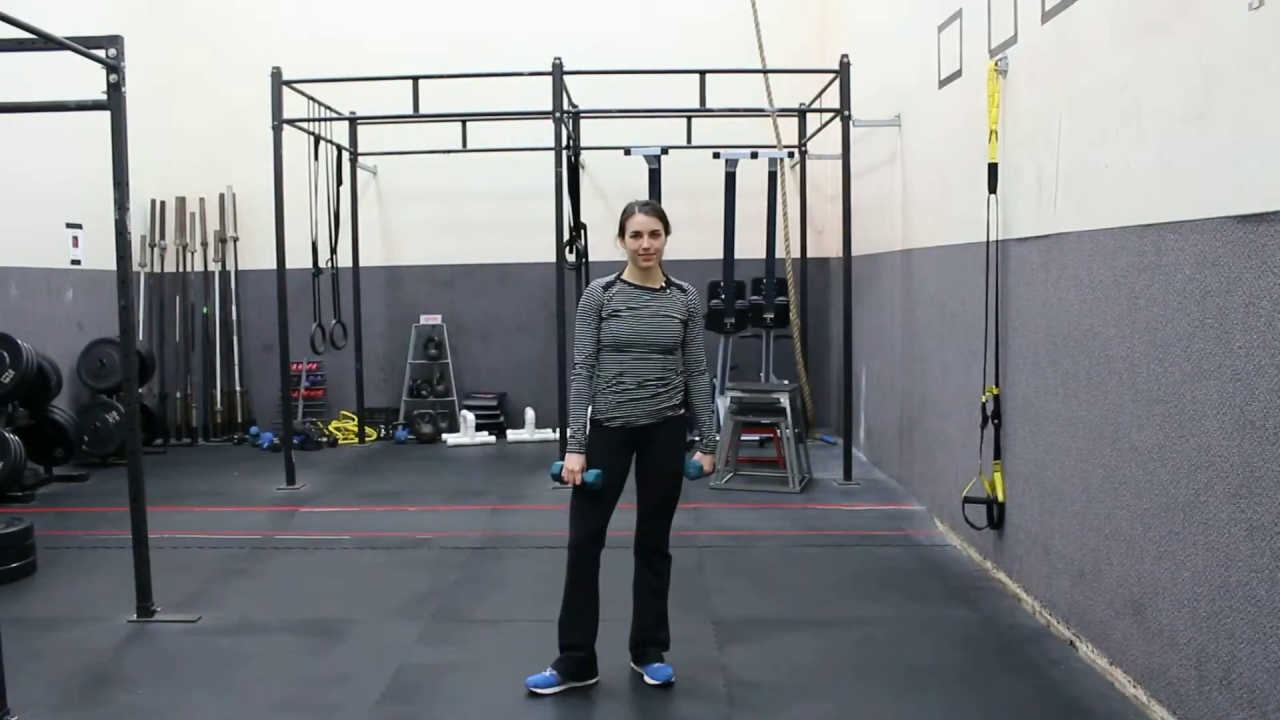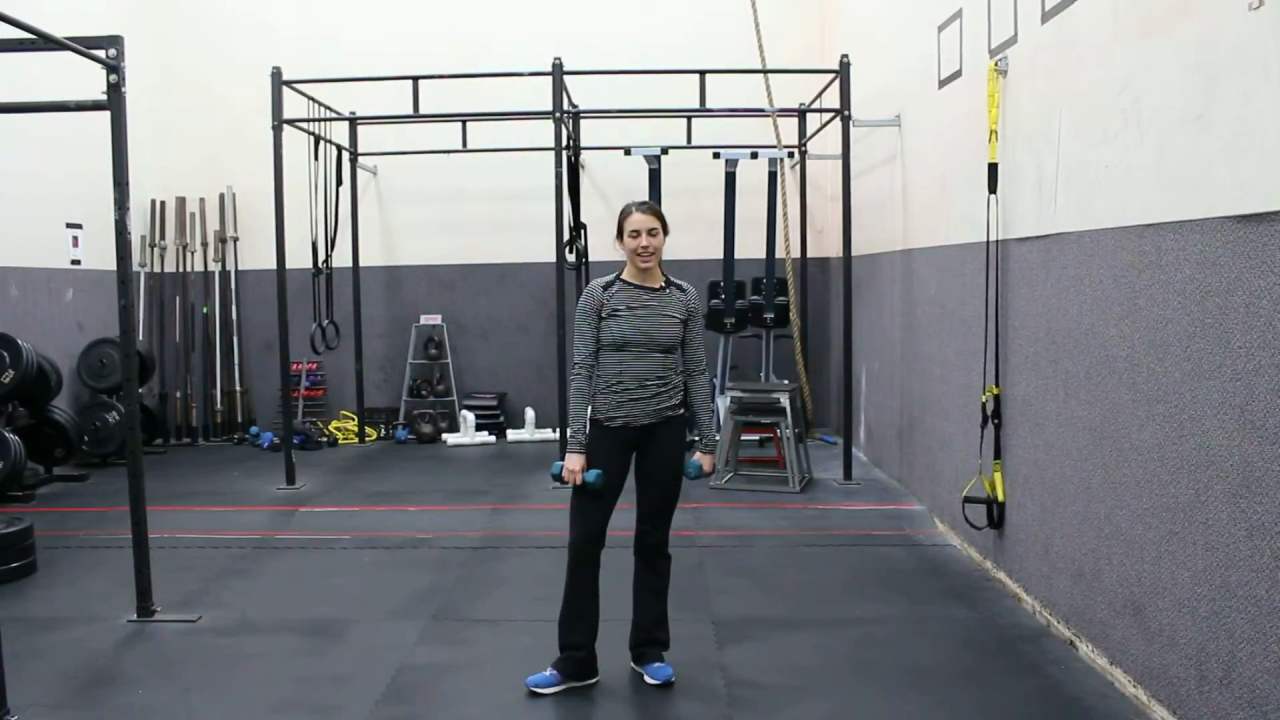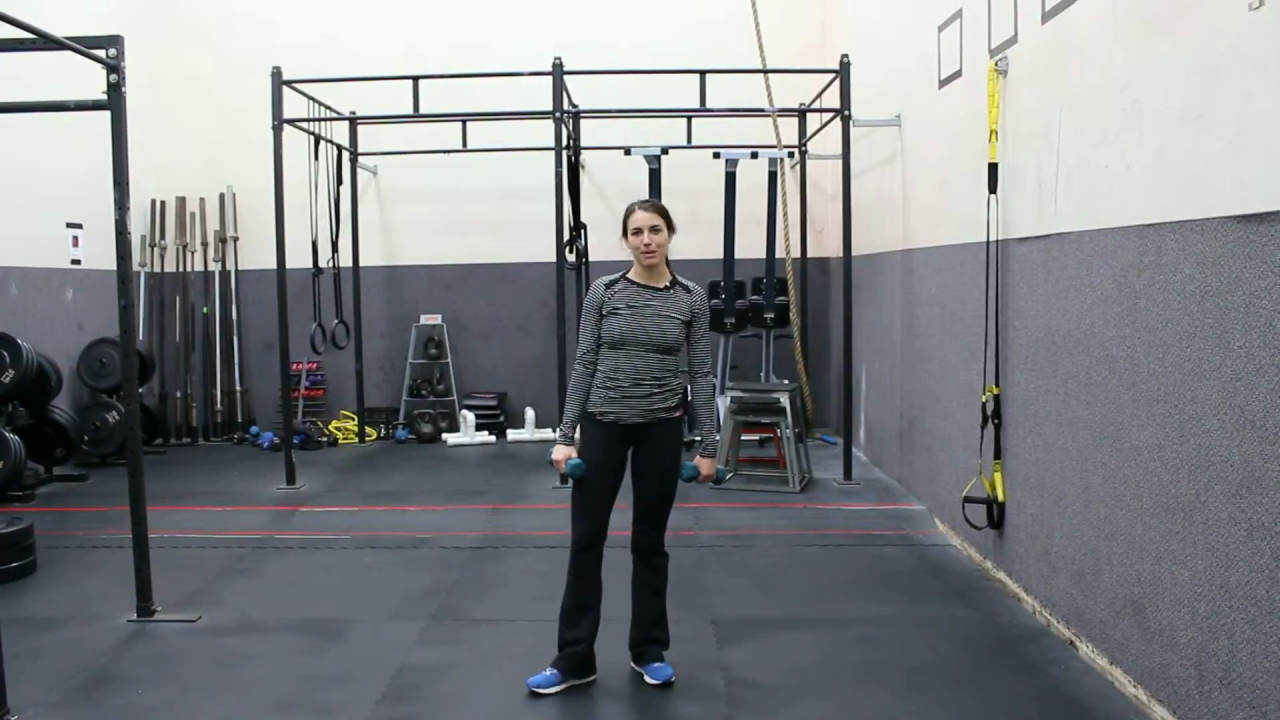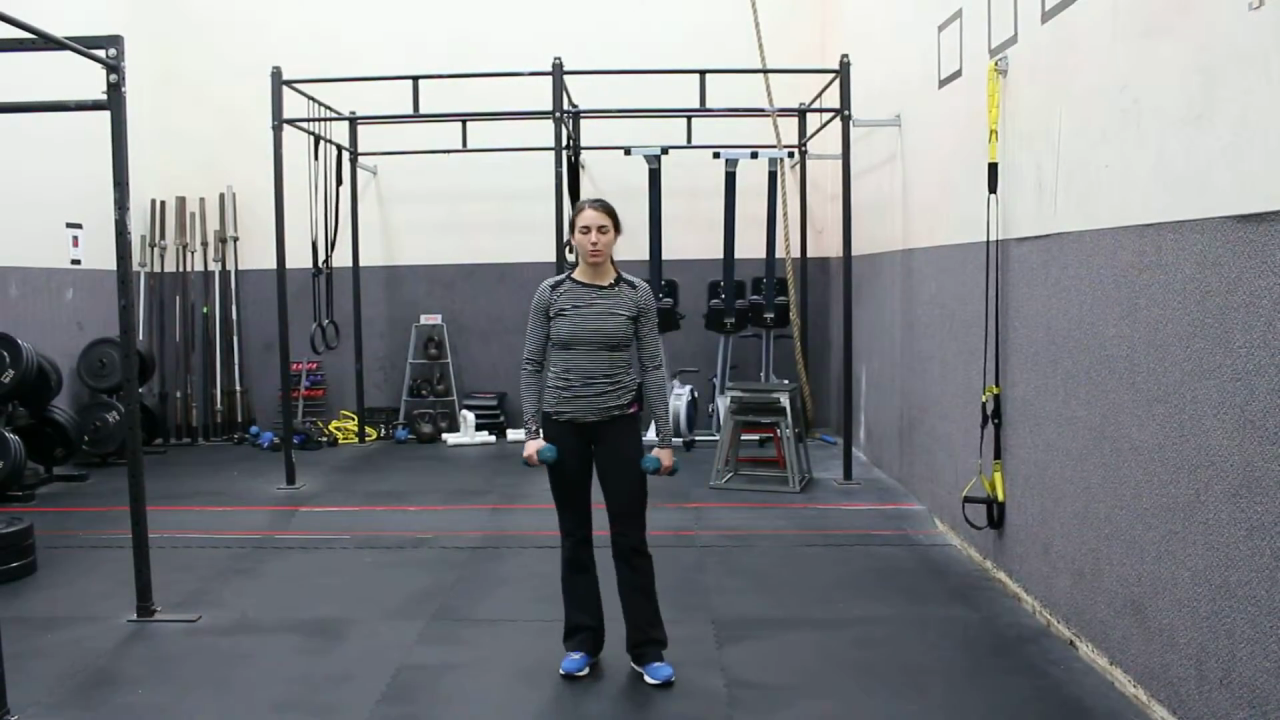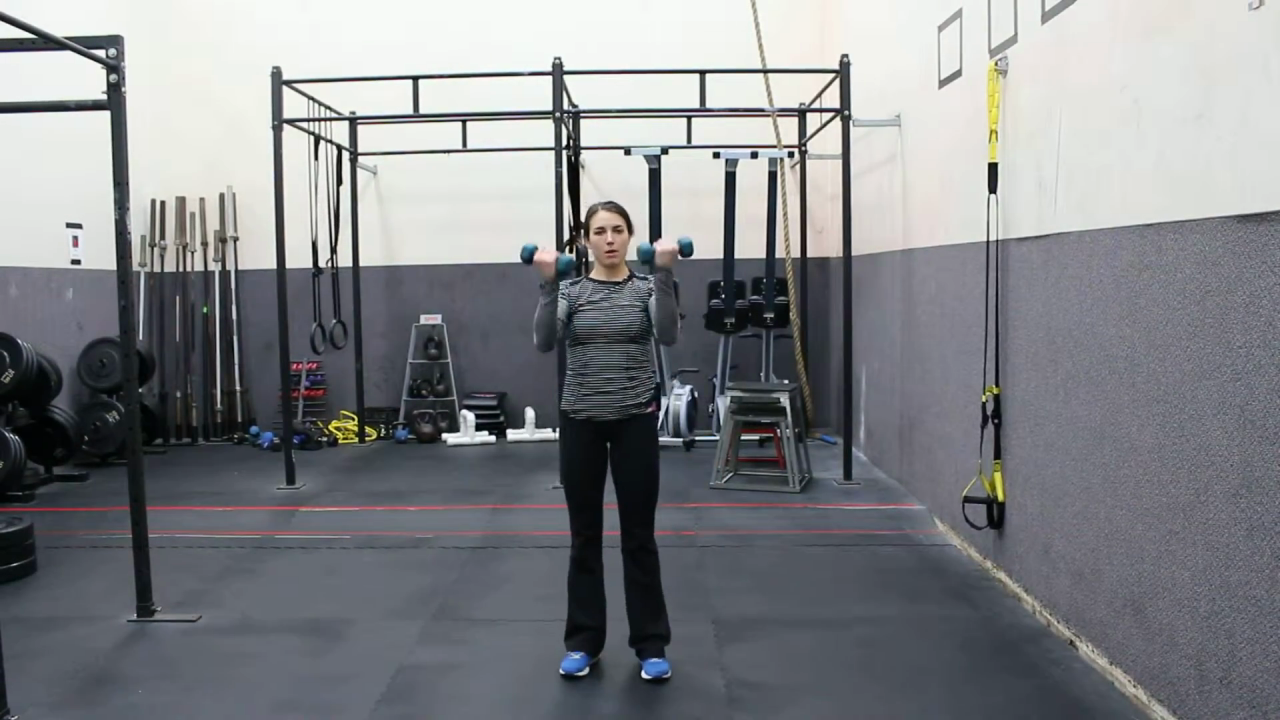
dt=1s
person 1, frame 1
left shoulder: (686, 298)
right shoulder: (599, 294)
left elbow: (697, 373)
right elbow: (582, 371)
left wrist: (708, 442)
right wrist: (574, 444)
left hip: (665, 430)
right hip: (609, 428)
left knee: (653, 542)
right knee: (583, 541)
left ankle: (650, 652)
right ankle: (575, 662)
person 1, frame 2
left shoulder: (685, 298)
right shoulder: (598, 294)
left elbow: (696, 373)
right elbow: (582, 371)
left wrist: (707, 441)
right wrist: (575, 445)
left hip: (664, 430)
right hip: (608, 429)
left knee: (653, 542)
right knee: (584, 541)
left ankle: (649, 652)
right ankle: (575, 661)
person 1, frame 3
left shoulder: (691, 298)
right shoulder: (603, 292)
left elbow: (701, 375)
right elbow: (584, 365)
left wrist: (708, 446)
right wrist: (565, 435)
left hip: (661, 428)
right hip: (603, 424)
left knee: (650, 541)
right knee: (586, 540)
left ankle: (649, 651)
right ankle: (573, 661)
person 1, frame 4
left shoulder: (637, 294)
right shoulder: (550, 293)
left elbow: (652, 368)
right elbow: (531, 365)
left wrist: (665, 437)
right wrist: (531, 430)
left hip: (619, 423)
right hip: (563, 425)
left knee: (630, 538)
right knee: (575, 536)
left ankle: (648, 649)
right ankle: (581, 642)
person 1, frame 5
left shoulder: (647, 287)
right shoulder: (570, 290)
left elbow: (667, 334)
right elbow: (544, 341)
left wrist: (664, 273)
right wrist: (547, 282)
left hip: (635, 421)
right hip: (580, 421)
left knee: (639, 535)
right knee: (584, 535)
left ankle: (651, 644)
right ankle: (582, 642)
